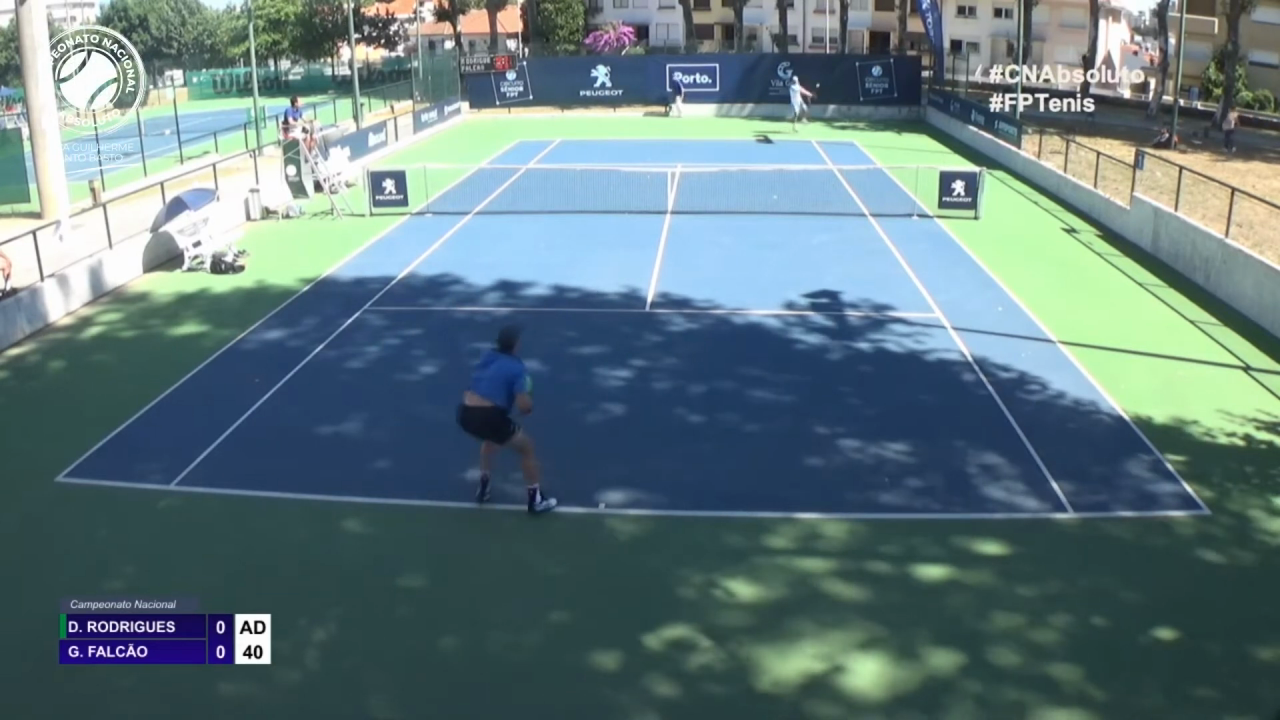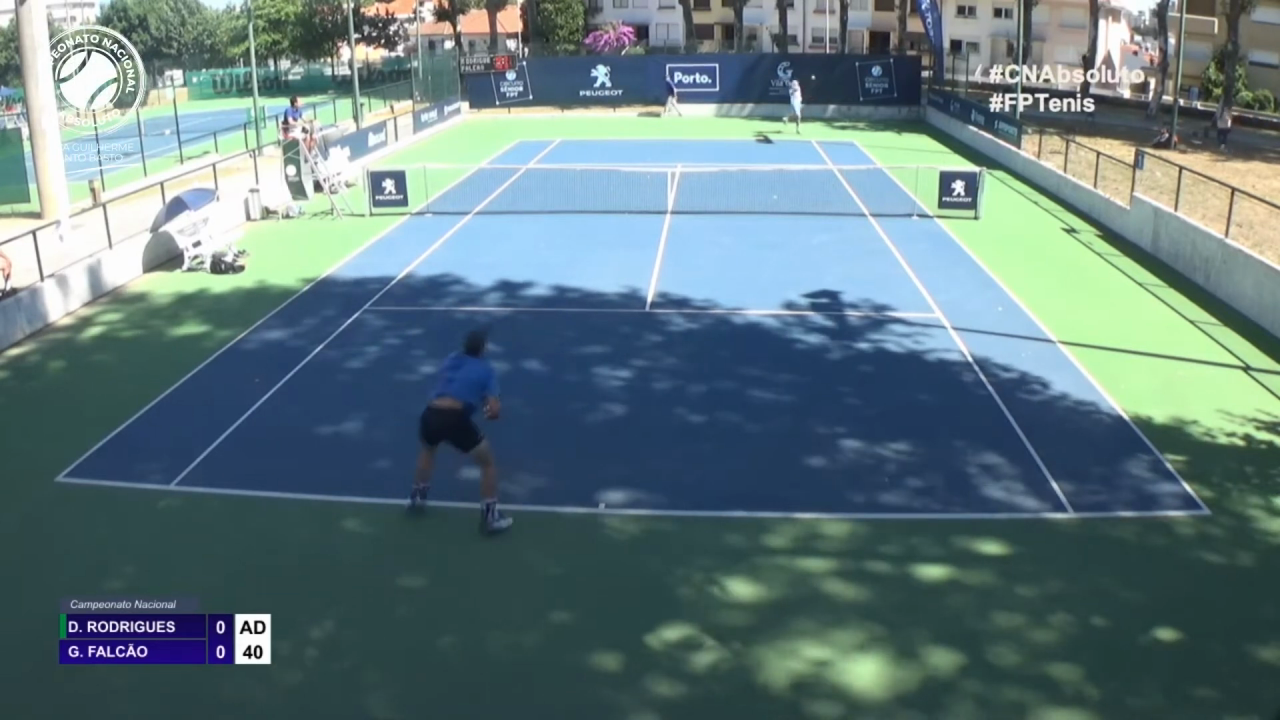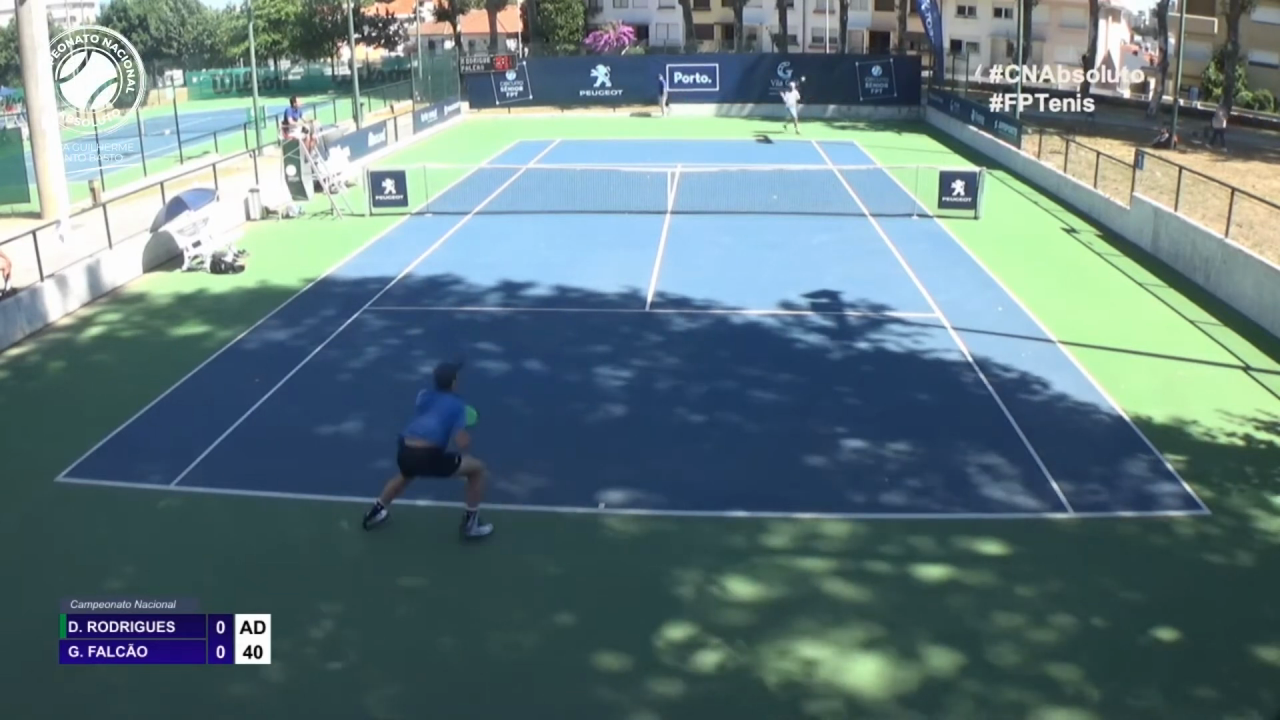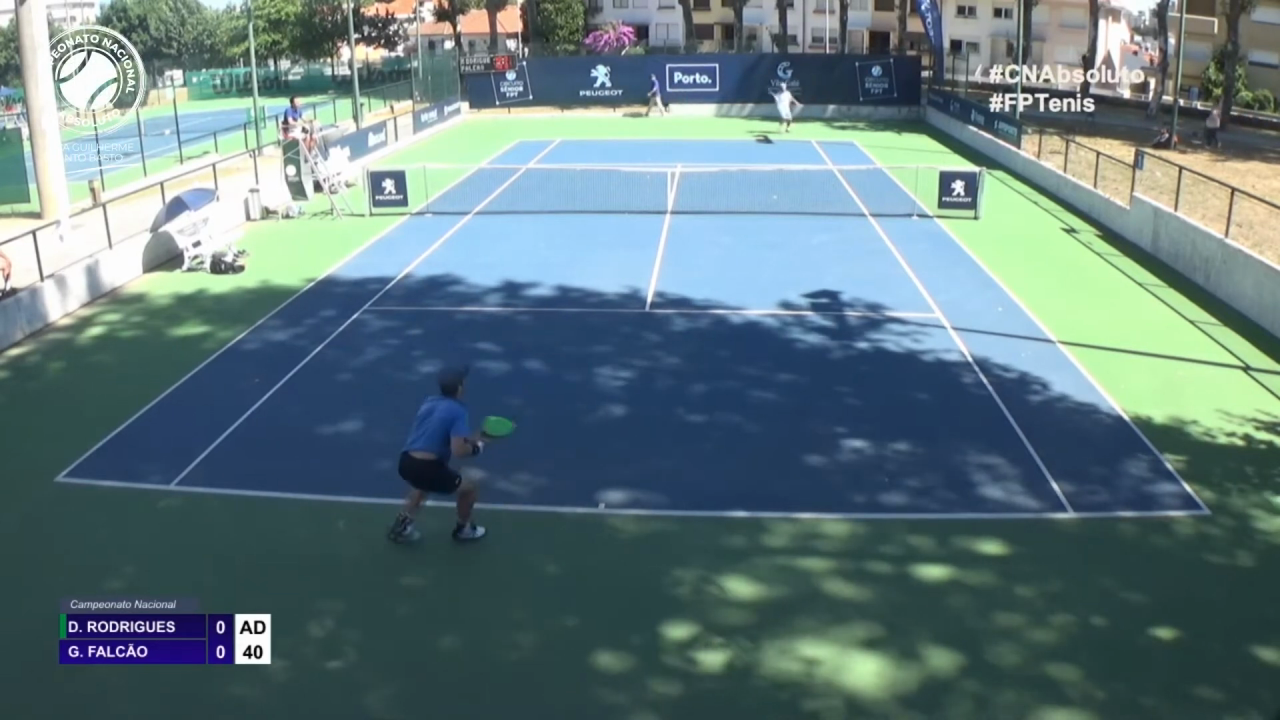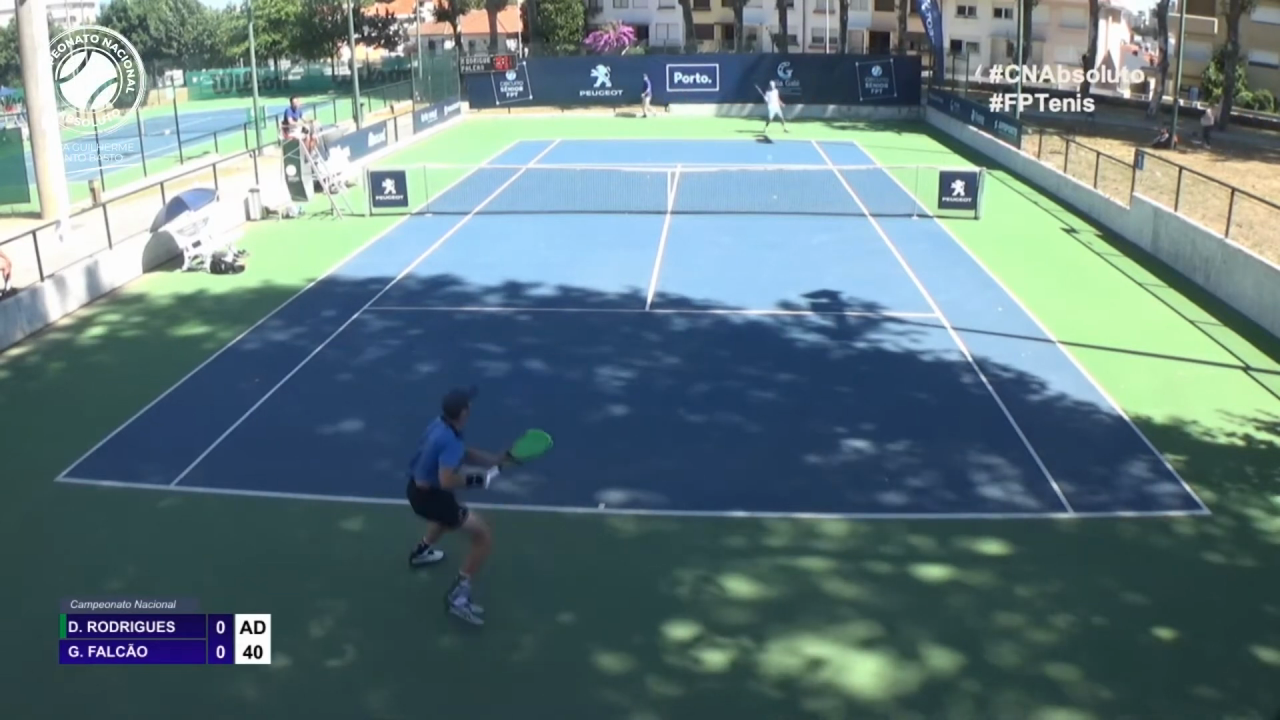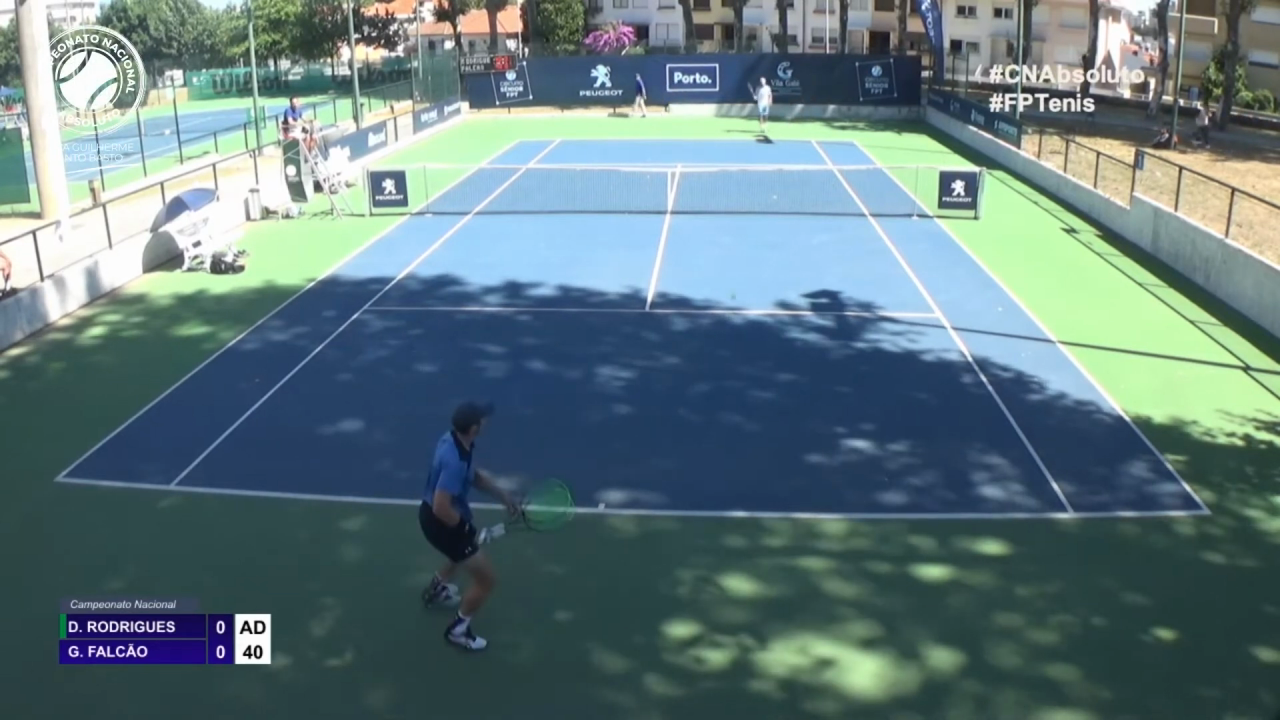
dt=0.2s
person 1, frame 1
left shoulder: (487, 357)
right shoulder: (516, 367)
right elbow: (523, 406)
right wrist: (527, 407)
left hip: (465, 413)
right hip: (488, 415)
left knee: (491, 439)
right knee: (526, 450)
left ankle: (484, 487)
right ankle: (535, 499)
person 1, frame 2
left shoulder: (452, 360)
right shoulder: (486, 370)
right elbow: (495, 410)
right wrist: (490, 411)
left hip: (431, 415)
right hip: (457, 421)
left knee: (428, 450)
right knee: (487, 462)
left ankle: (417, 494)
right ankle: (489, 516)
person 1, frame 3
left shoulder: (423, 395)
right shoulder: (457, 404)
right elbow: (461, 444)
right wrist: (464, 437)
left hip: (405, 452)
right hip: (428, 456)
left knee: (404, 478)
right knee: (478, 469)
left ankle: (375, 512)
right ankle: (470, 524)
person 1, frame 4
left shoulder: (430, 403)
right shoulder: (459, 411)
right elbow: (459, 451)
left wrist: (473, 438)
right wrist: (475, 448)
left hip: (406, 463)
right hip: (428, 470)
left knee: (425, 488)
right knee: (468, 489)
left ankle: (401, 526)
right ankle: (464, 529)
person 1, frame 5
left shoulder: (440, 425)
right shoulder: (450, 439)
left elbow: (464, 453)
right elbow: (448, 481)
left wrist: (495, 460)
right wrist: (478, 479)
left hip: (419, 489)
right hip: (430, 496)
left knee: (451, 514)
right knee: (484, 536)
left ankle: (422, 551)
right ankle: (458, 596)
person 1, frame 6
left shoulder: (452, 440)
right shoulder: (454, 461)
left elbow: (472, 475)
right elbow: (440, 508)
left wrist: (502, 494)
right wrist: (469, 533)
left hip: (451, 516)
right hip: (439, 522)
left knee: (466, 556)
right knee: (486, 579)
left ankle: (437, 589)
right ankle: (459, 629)
